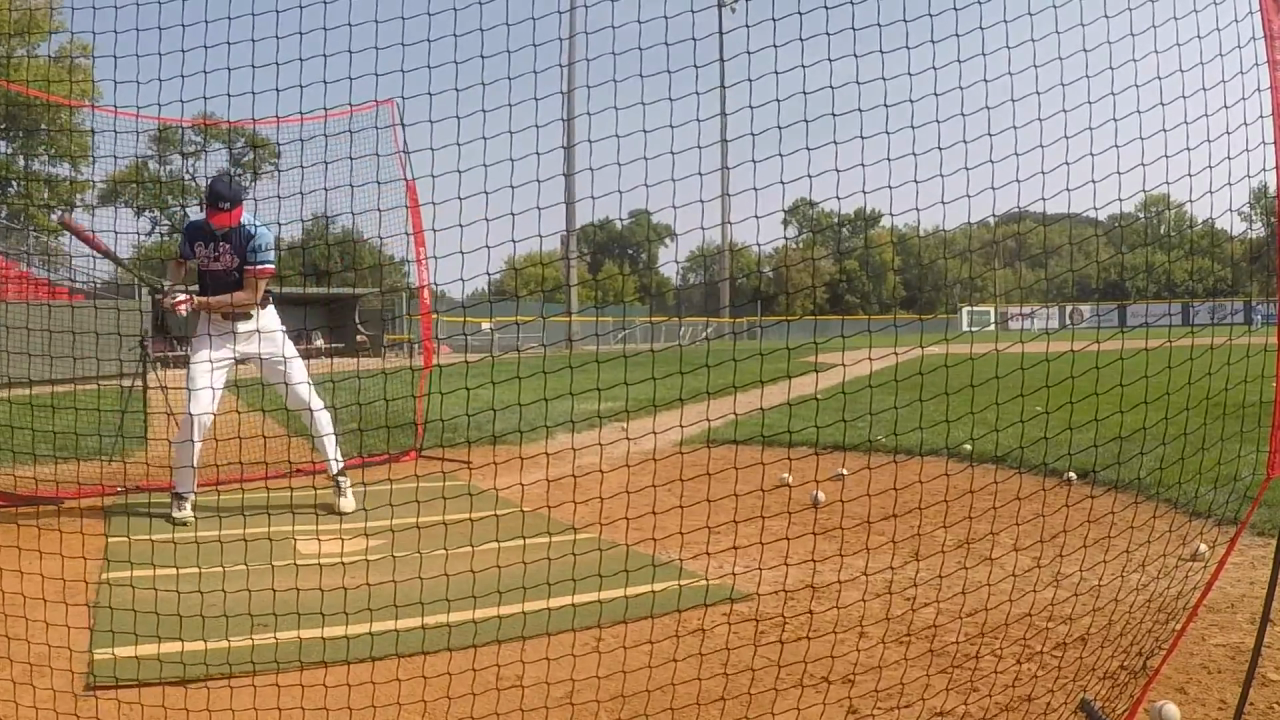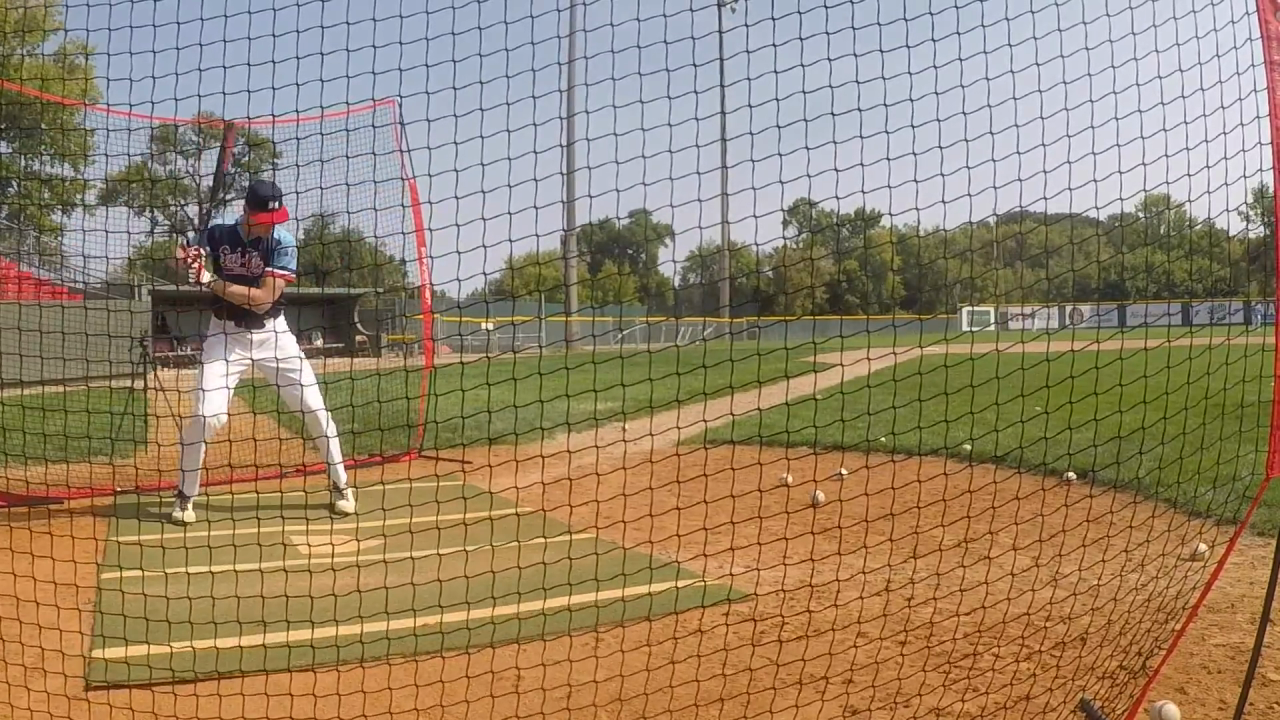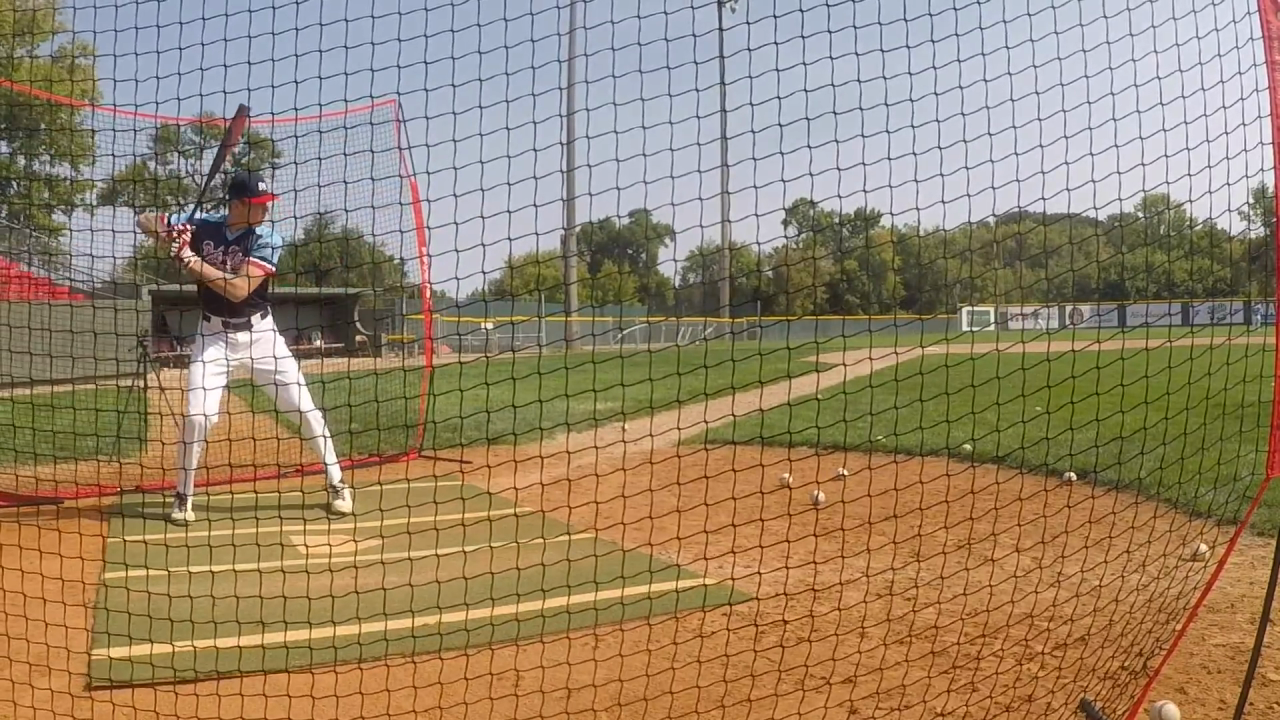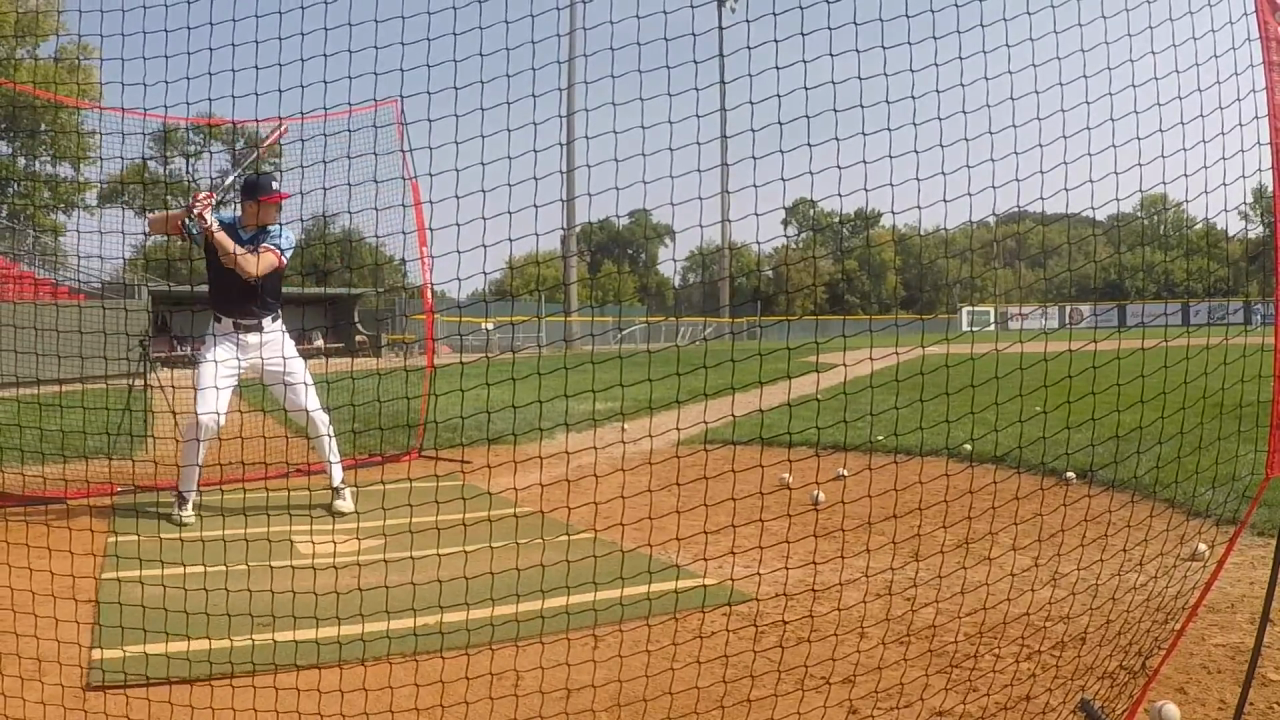
dt=0.4s
person 1, frame 1
left shoulder: (258, 235)
right shoulder: (194, 230)
left elbow: (251, 296)
right elbow: (179, 263)
left wrist: (195, 301)
right wrist: (172, 288)
left hip: (260, 323)
right hip: (213, 328)
left knee: (307, 399)
right knee: (196, 414)
left ankle: (339, 476)
right ankle: (182, 494)
person 1, frame 2
left shoulder: (284, 244)
right shoulder: (218, 234)
left elbow: (263, 299)
right elbow: (177, 255)
left wrist: (210, 281)
right wrist: (187, 260)
left hip: (271, 333)
right hip: (225, 334)
left knee: (314, 408)
right knee: (207, 416)
left ankle: (340, 484)
right ankle: (185, 495)
person 1, frame 3
left shoulder: (268, 240)
right shoulder: (203, 226)
left elbow: (240, 289)
right elbow: (144, 222)
left wrist: (191, 260)
right wrist: (171, 235)
left hip: (259, 332)
right hip: (215, 334)
left knee: (304, 408)
right knee: (199, 415)
left ankle: (336, 483)
right ankle: (183, 496)
person 1, frame 4
left shoulder: (281, 236)
right shoulder: (216, 223)
left elbow: (251, 269)
right elbow: (153, 224)
left wrist: (210, 227)
right wrist: (190, 213)
left hip: (271, 334)
right hip: (225, 336)
left knee: (311, 411)
right knee: (205, 417)
left ankle: (338, 484)
right ankle: (185, 495)
